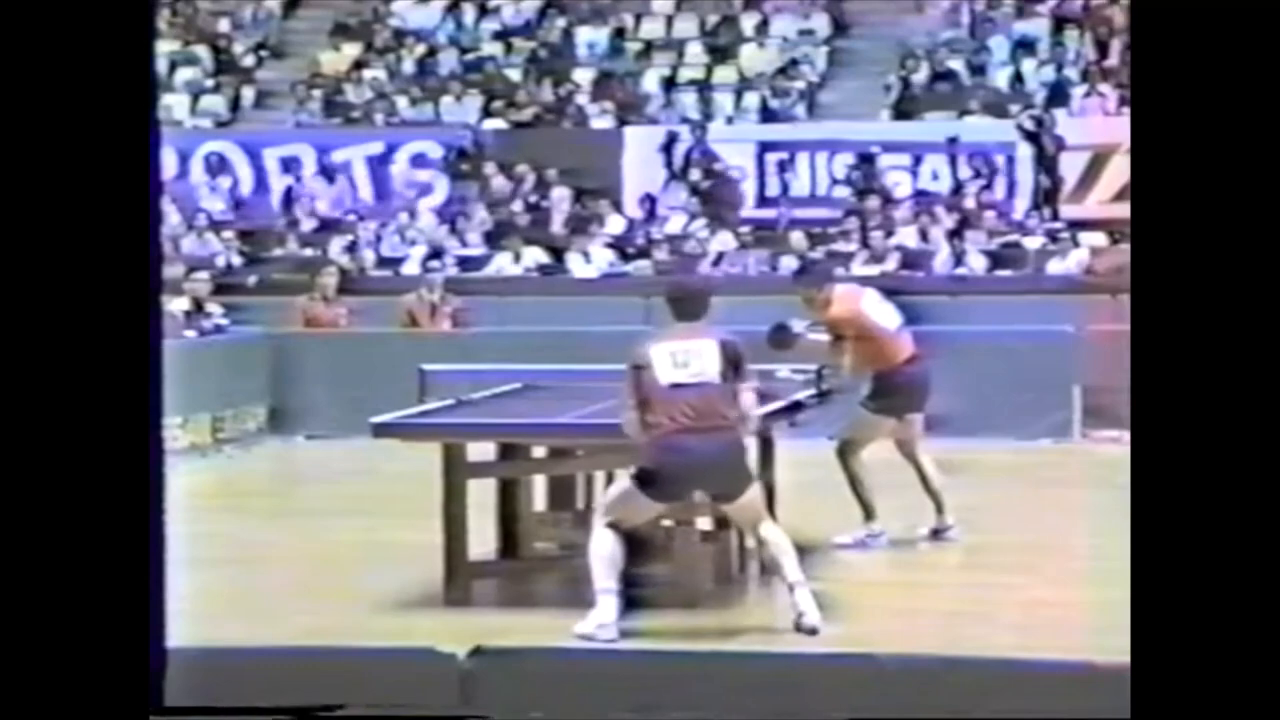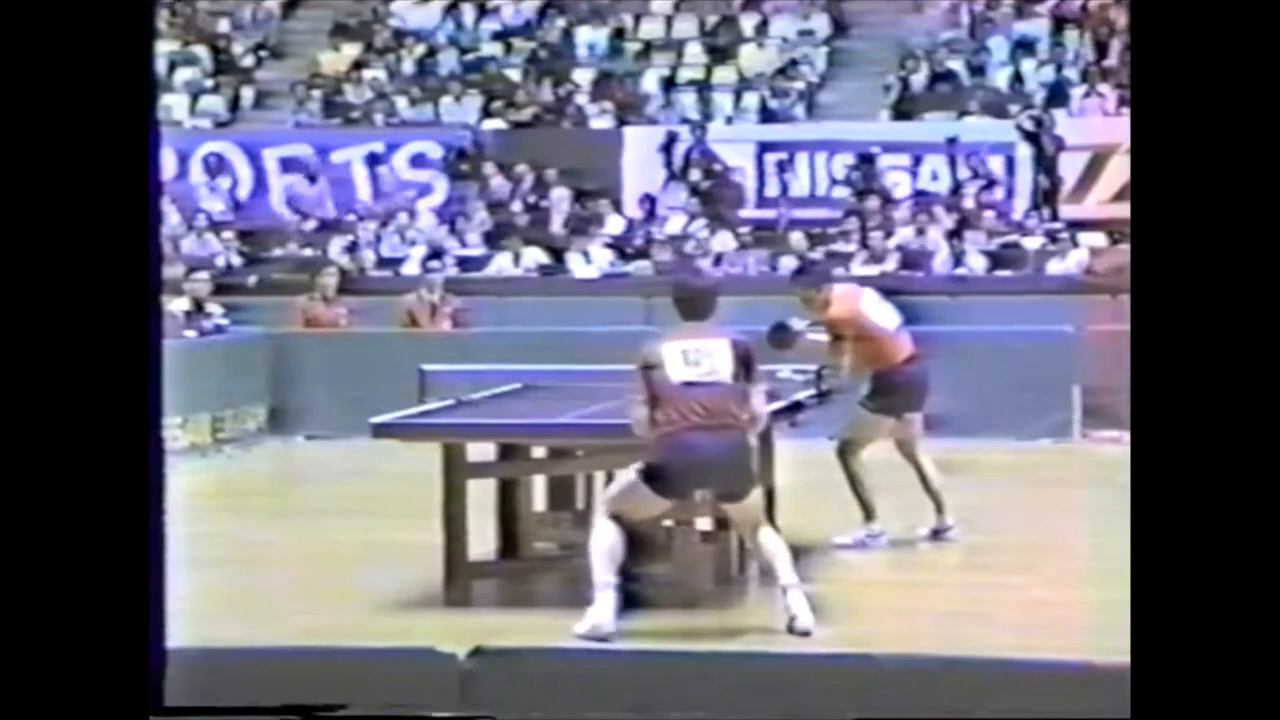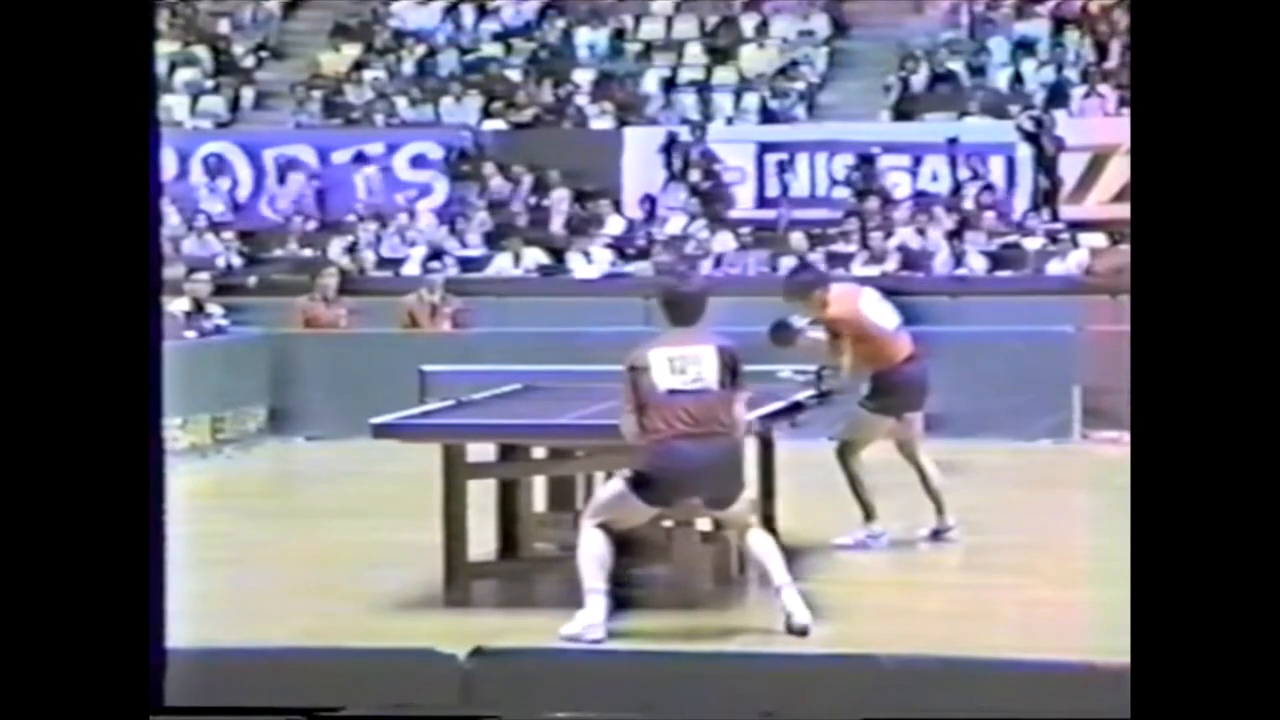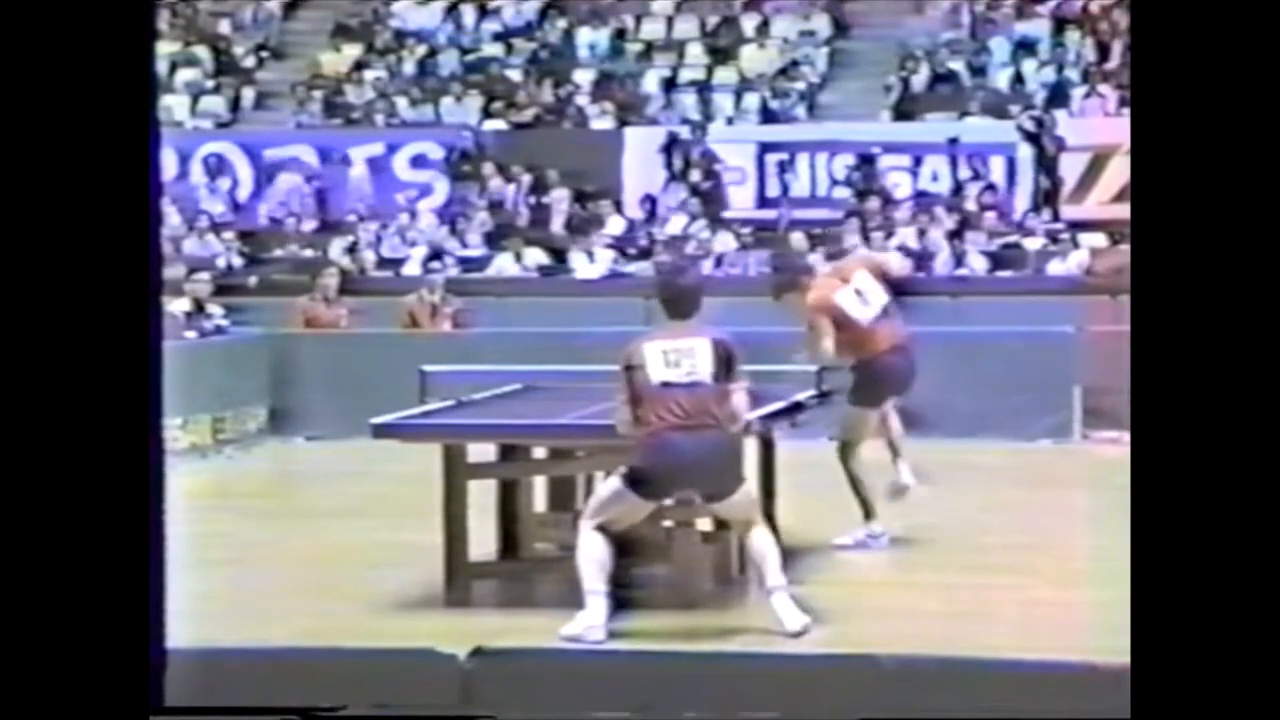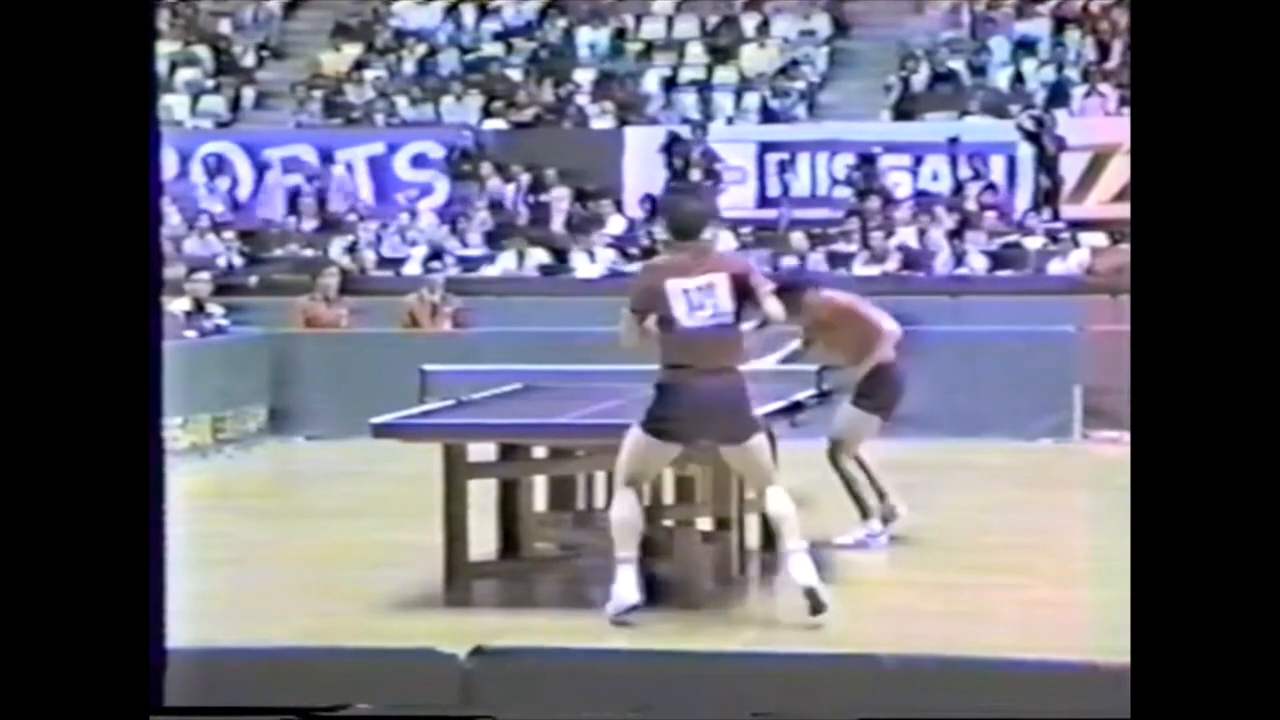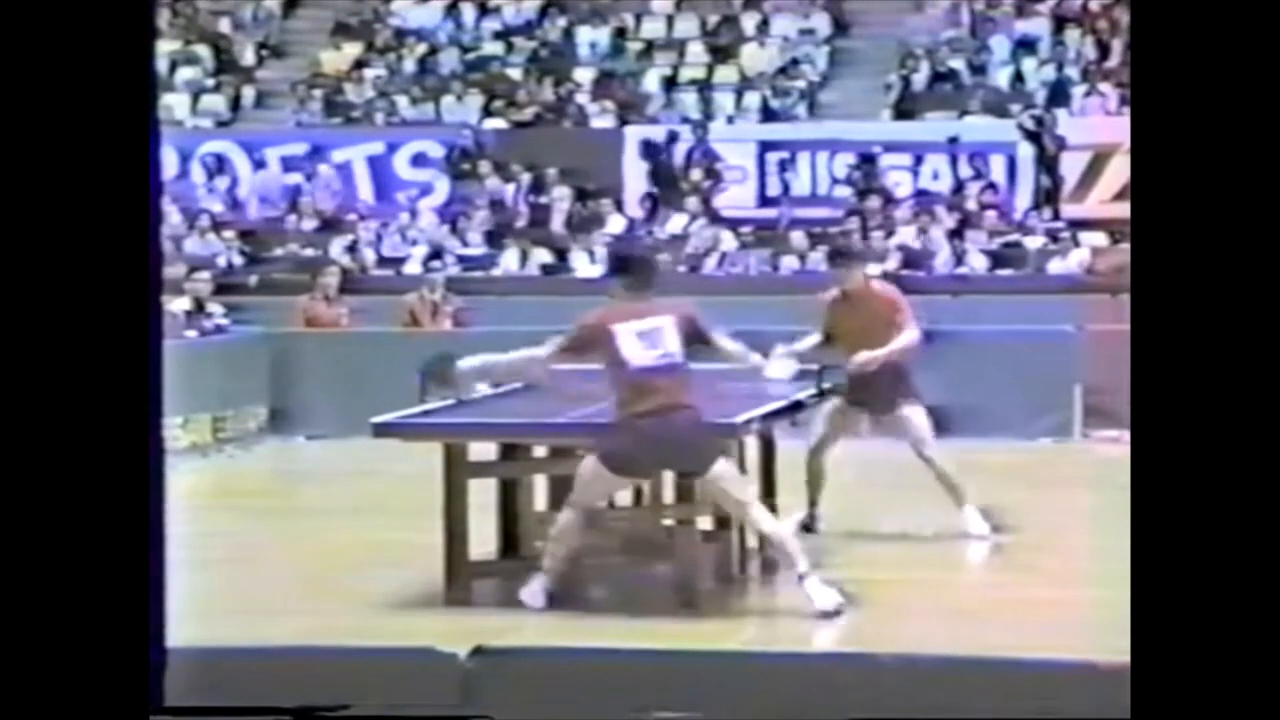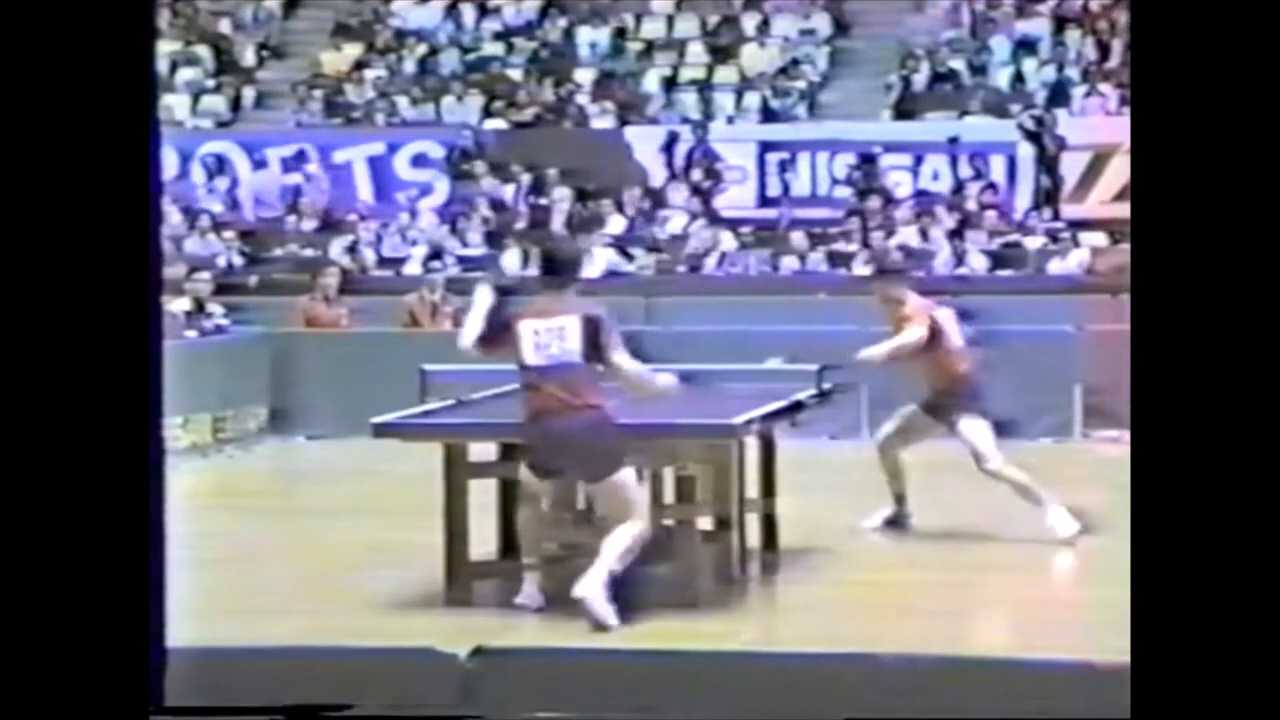
dt=0.4s
person 1, frame 1
left shoulder: (647, 351)
right shoulder: (727, 345)
left elbow: (632, 425)
right elbow: (749, 411)
left hip: (670, 457)
right hip: (725, 453)
left knee: (605, 521)
right knee: (761, 522)
left ankle: (605, 614)
right ankle: (804, 604)
person 1, frame 2
left shoulder: (655, 351)
right shoulder: (737, 345)
left elbow: (641, 425)
right elbow: (759, 415)
left hip: (677, 456)
right hip: (733, 453)
left knee: (608, 513)
right knee: (756, 525)
left ankle: (603, 610)
right ankle: (797, 605)
person 1, frame 3
left shoulder: (642, 357)
right shoulder: (723, 349)
left elbow: (631, 431)
right elbow: (739, 423)
left hip: (665, 464)
right hip: (721, 461)
left knee: (593, 521)
right knee: (748, 525)
left ankle: (593, 615)
right ankle: (792, 603)
person 1, frame 4
left shoulder: (637, 349)
right shoulder: (718, 342)
left elbow: (625, 424)
right elbow: (739, 411)
left hip: (659, 456)
right hip: (716, 452)
left knee: (592, 524)
right knee: (752, 523)
left ankle: (594, 615)
right ankle: (784, 606)
person 1, frame 5
left shoulder: (652, 273)
right shoulder: (734, 268)
left elbow: (630, 336)
right elbow: (775, 315)
left hip: (677, 395)
right hip: (728, 393)
left knee: (627, 482)
right knee: (767, 484)
left ankle: (627, 584)
right ankle: (801, 568)
person 1, frame 6
left shoulder: (601, 321)
right shoulder: (681, 314)
left elbow: (546, 354)
right elbow: (731, 350)
left wrist: (487, 362)
right wrist: (758, 361)
left hip: (635, 434)
right hip: (688, 430)
left knee: (579, 502)
right knee: (750, 508)
left ankle: (541, 584)
right ankle: (811, 586)
person 1, frame 7
left shoulder: (514, 318)
right shoulder: (590, 315)
left elbow: (467, 344)
right elbow: (623, 366)
left wrist: (481, 302)
right wrist: (658, 382)
left hip: (542, 433)
right hip: (592, 429)
left knee: (534, 494)
right knee: (637, 520)
left ankle: (530, 585)
right ankle: (595, 582)
person 2, frame 1
left shoulder: (839, 313)
right shoulder: (856, 291)
left elbow: (845, 365)
left hip: (895, 382)
right hip: (915, 372)
left knee: (847, 450)
right knee: (912, 449)
left ankle: (873, 529)
right ankle: (944, 522)
person 2, frame 2
left shoulder: (837, 313)
right shoulder: (855, 291)
left elbow: (843, 366)
left hip: (893, 381)
right hip: (914, 372)
left knee: (847, 450)
right knee: (912, 450)
left ankle: (873, 529)
right ankle: (944, 522)
person 2, frame 3
left shoulder: (836, 314)
right shoulder: (852, 291)
left elbow: (844, 367)
left hip: (893, 382)
right hip: (914, 372)
left knee: (846, 451)
right knee: (912, 451)
left ankle: (873, 529)
right ankle: (944, 522)
person 2, frame 4
left shoulder: (814, 302)
right shoulder: (853, 267)
left elbow: (826, 353)
right elbow: (901, 267)
left hip: (876, 368)
right hip: (903, 359)
left knee: (847, 450)
right knee: (884, 408)
left ankle: (874, 529)
right ankle: (902, 468)
person 2, frame 5
left shoulder: (842, 307)
right shoulder: (815, 315)
left elbow: (891, 331)
right elbow: (809, 344)
left wrist: (864, 366)
left hip: (880, 381)
right hip: (864, 380)
left knee: (838, 451)
right knee: (845, 447)
left ankle: (871, 527)
right ankle: (888, 505)
person 2, frame 6
left shoulder: (887, 296)
right shoulder: (832, 302)
left elbow: (913, 335)
right elbow: (826, 336)
left wrist: (879, 355)
right wrist: (795, 348)
left hip: (892, 380)
right hip: (858, 386)
left knee: (926, 451)
right knee: (817, 448)
left ankle: (967, 510)
right ankle: (811, 515)
person 2, frame 7
left shoulder: (914, 310)
right shoulder: (916, 309)
left elbow: (917, 336)
left wrist: (880, 351)
left hip: (962, 395)
right hip: (940, 395)
left knee: (991, 465)
right knee: (885, 444)
left ankle: (1054, 511)
right ankle: (900, 511)
